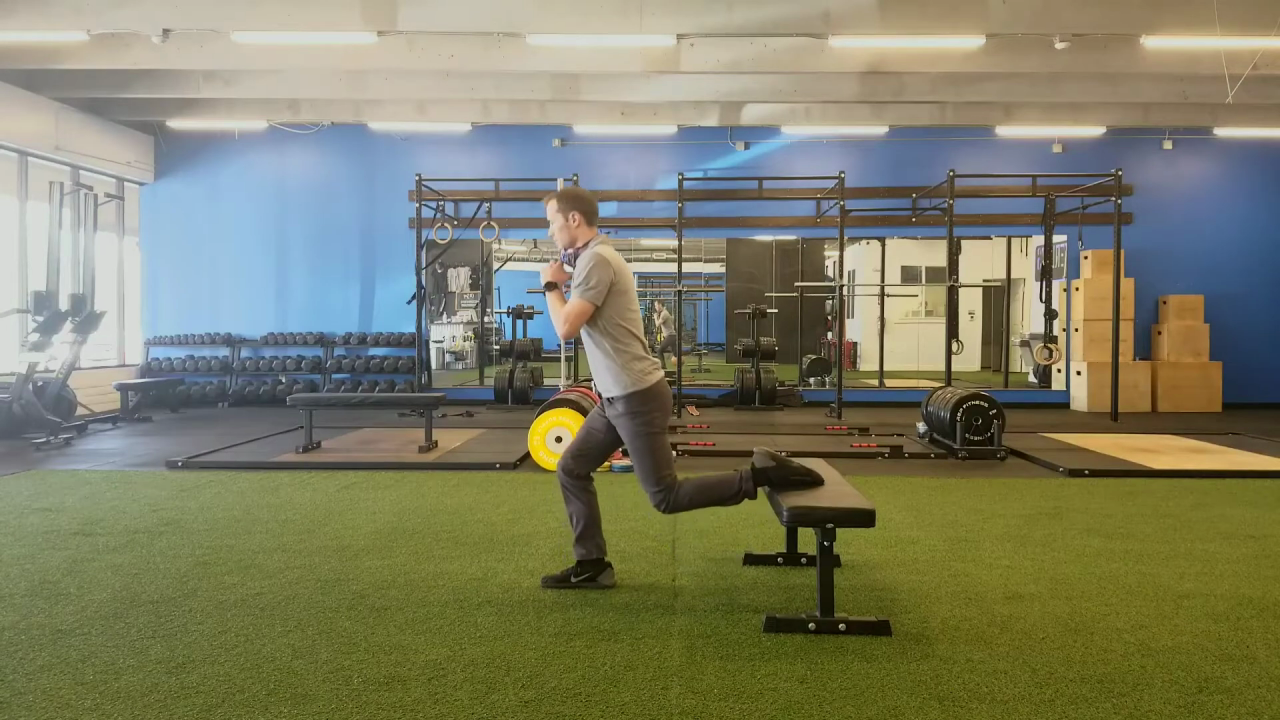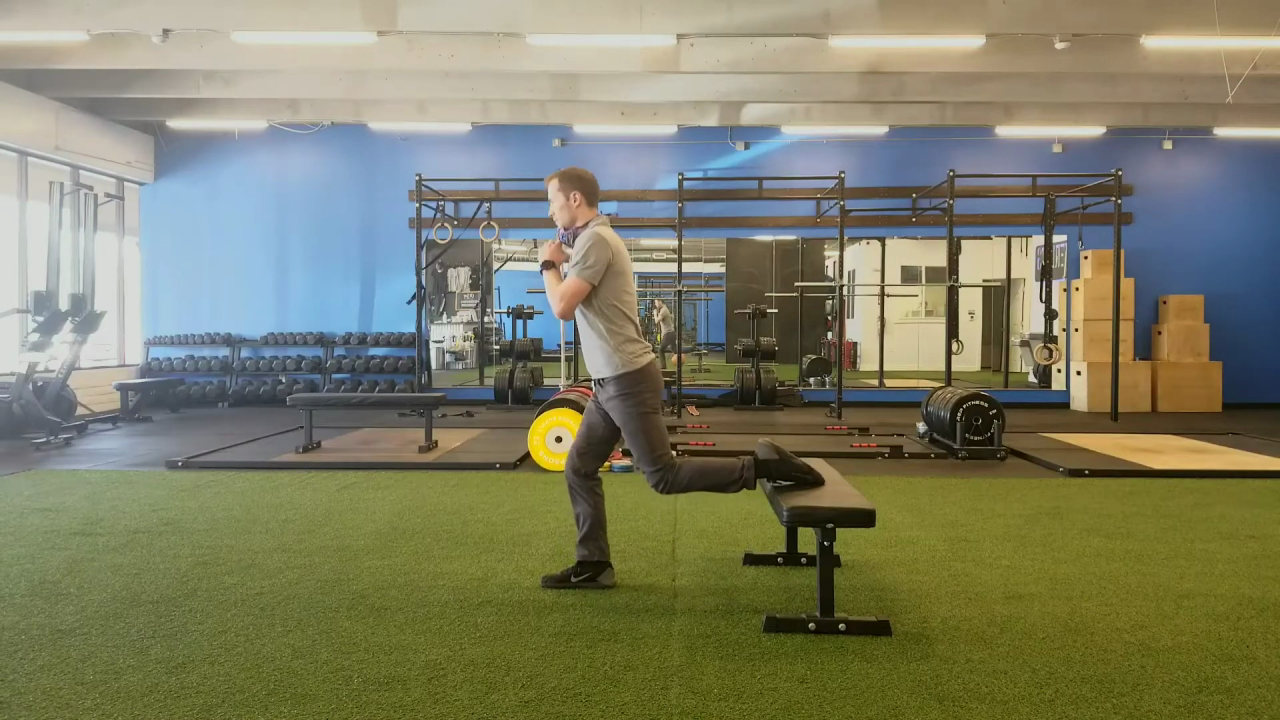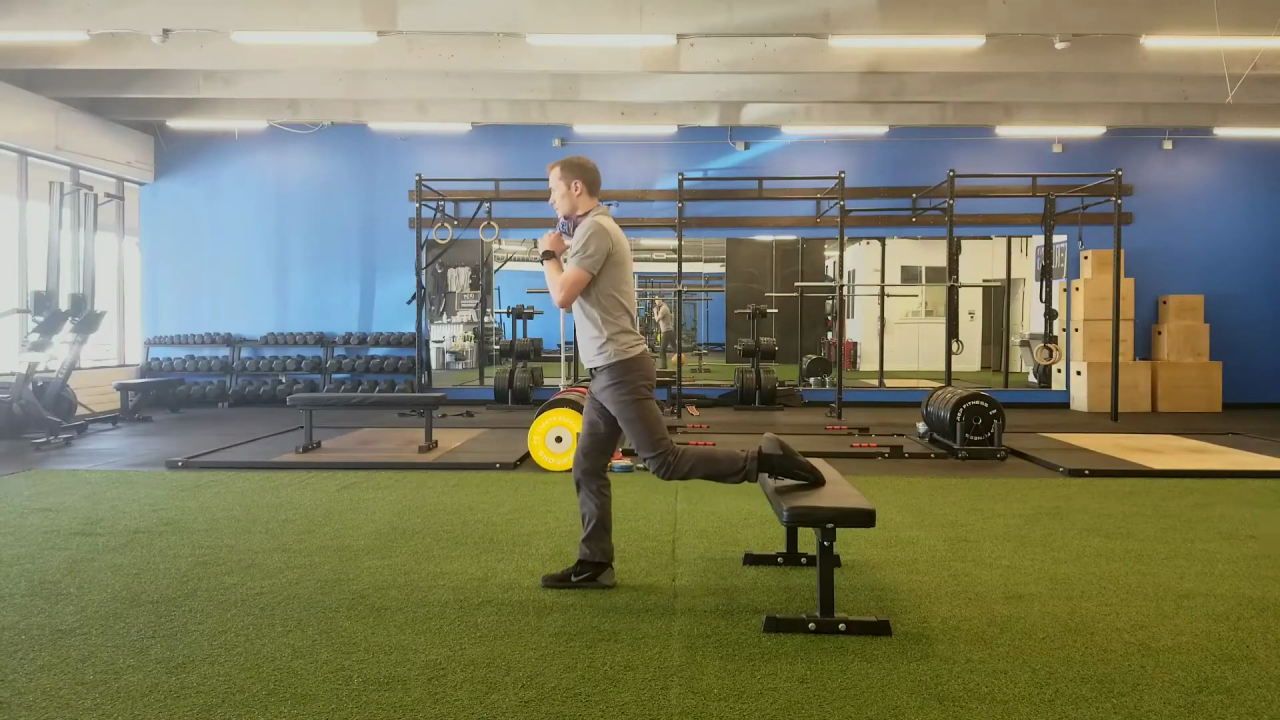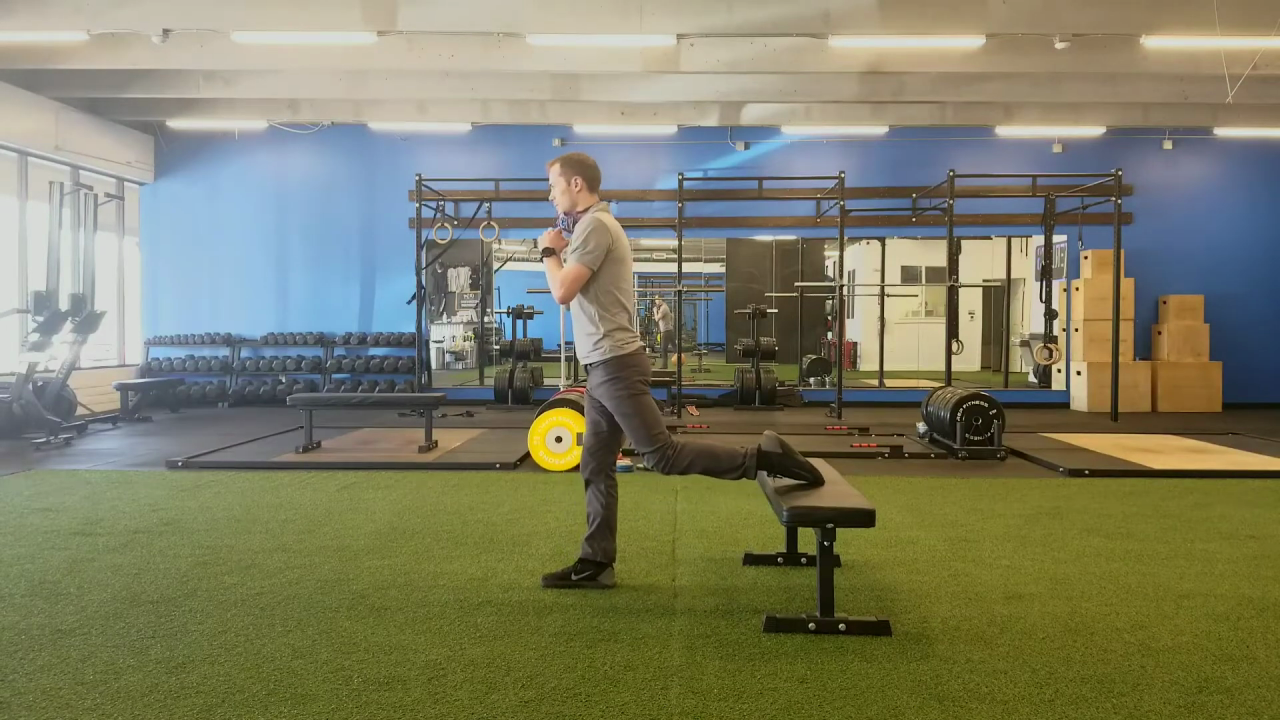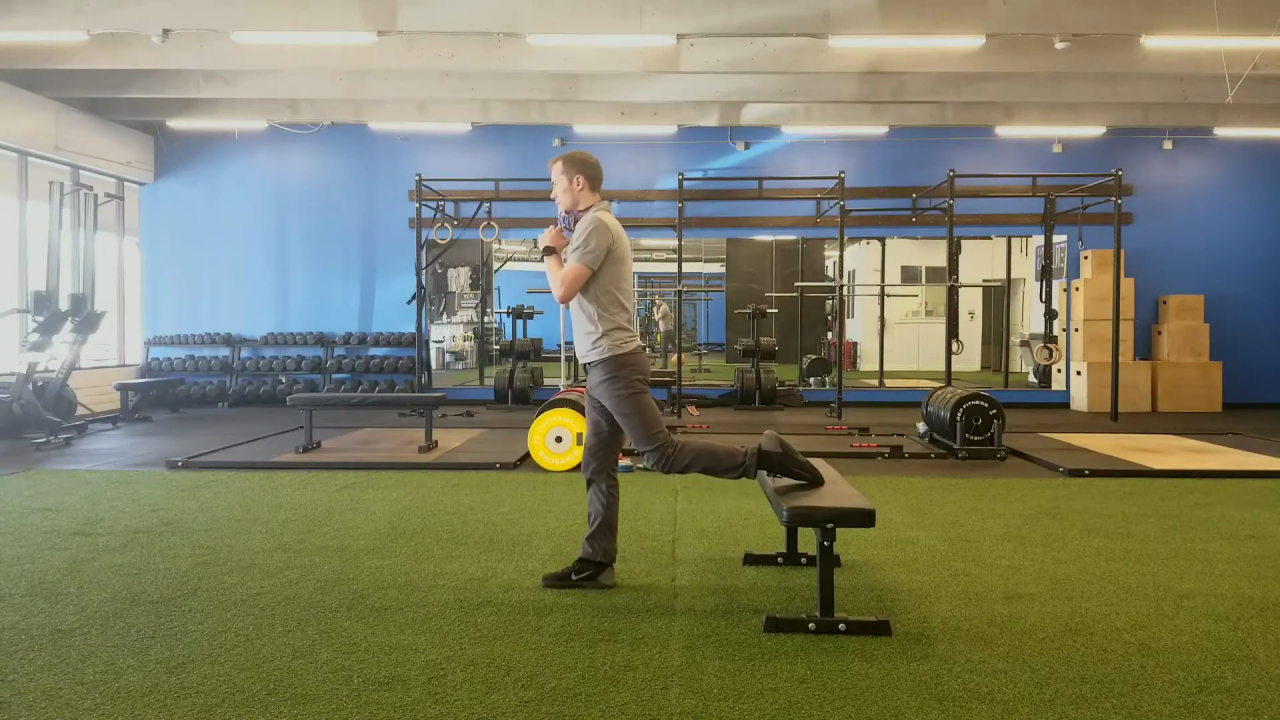
dt=0.2s
person 1, frame 1
left shoulder: (596, 259)
right shoulder: (595, 257)
left elbow: (567, 329)
right elbow: (578, 324)
left wrist: (551, 287)
right wrist: (564, 284)
left hip: (637, 396)
right hip: (617, 396)
left knee: (665, 496)
right knee: (572, 468)
left ankle: (758, 474)
right ankle: (591, 566)
person 1, frame 2
left shoulder: (594, 240)
right shoulder: (595, 238)
left elbow: (563, 308)
right elbow: (576, 303)
left wrist: (548, 265)
right wrist: (562, 264)
left hip: (627, 379)
right hip: (611, 380)
left knee: (664, 476)
right knee: (579, 469)
left ankle: (761, 466)
right ankle: (593, 565)
person 1, frame 3
left shoulder: (594, 229)
right shoulder: (595, 228)
left elbow: (563, 296)
left wrist: (549, 255)
right wrist: (563, 254)
left hip: (620, 369)
right hip: (606, 371)
left knee: (665, 461)
right knee: (587, 468)
left ankle: (764, 459)
right ankle: (594, 565)
person 1, frame 4
left shoulder: (594, 226)
right shoulder: (595, 225)
left elbow: (562, 292)
left wrist: (549, 252)
right wrist: (563, 251)
left hip: (615, 364)
right hip: (603, 367)
left knee: (663, 455)
right knee: (596, 468)
left ankle: (763, 457)
right ankle: (595, 563)
person 1, frame 5
left shoulder: (594, 226)
right shoulder: (595, 225)
left elbow: (563, 291)
left wrist: (549, 250)
left hip: (612, 365)
right hip: (603, 366)
left knee: (663, 453)
right knee: (598, 466)
left ankle: (764, 457)
right ankle: (596, 562)
